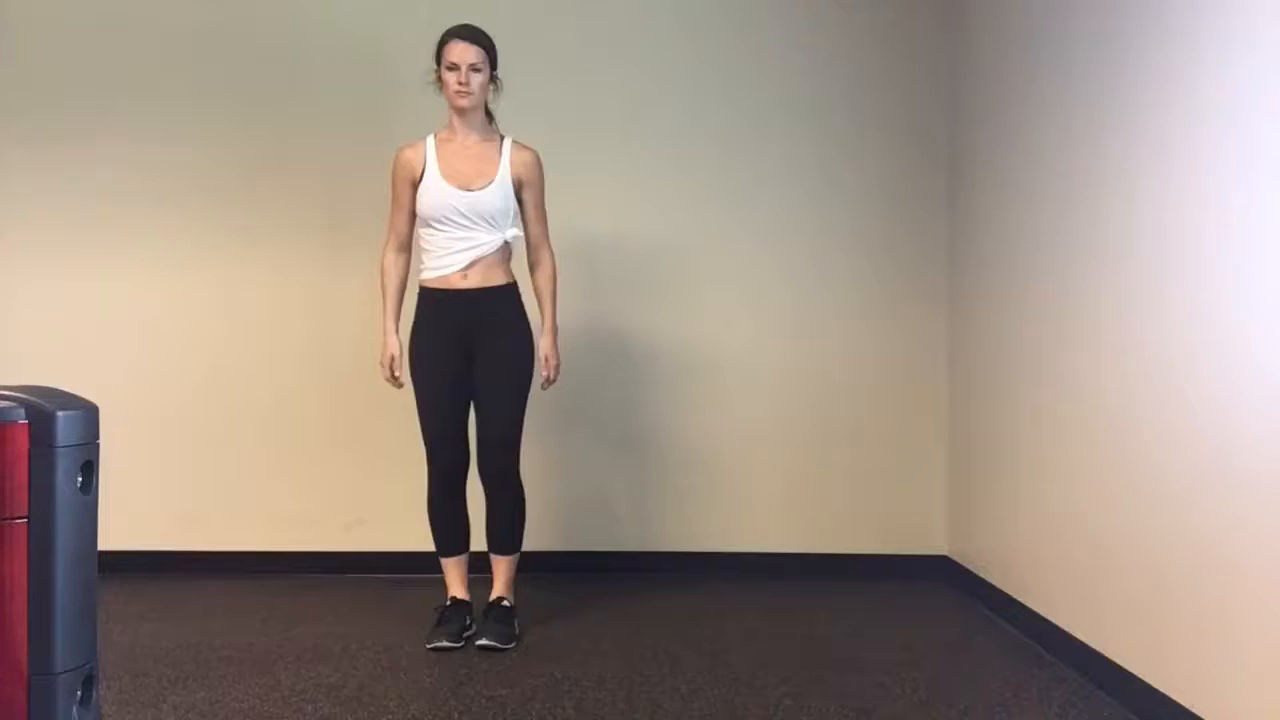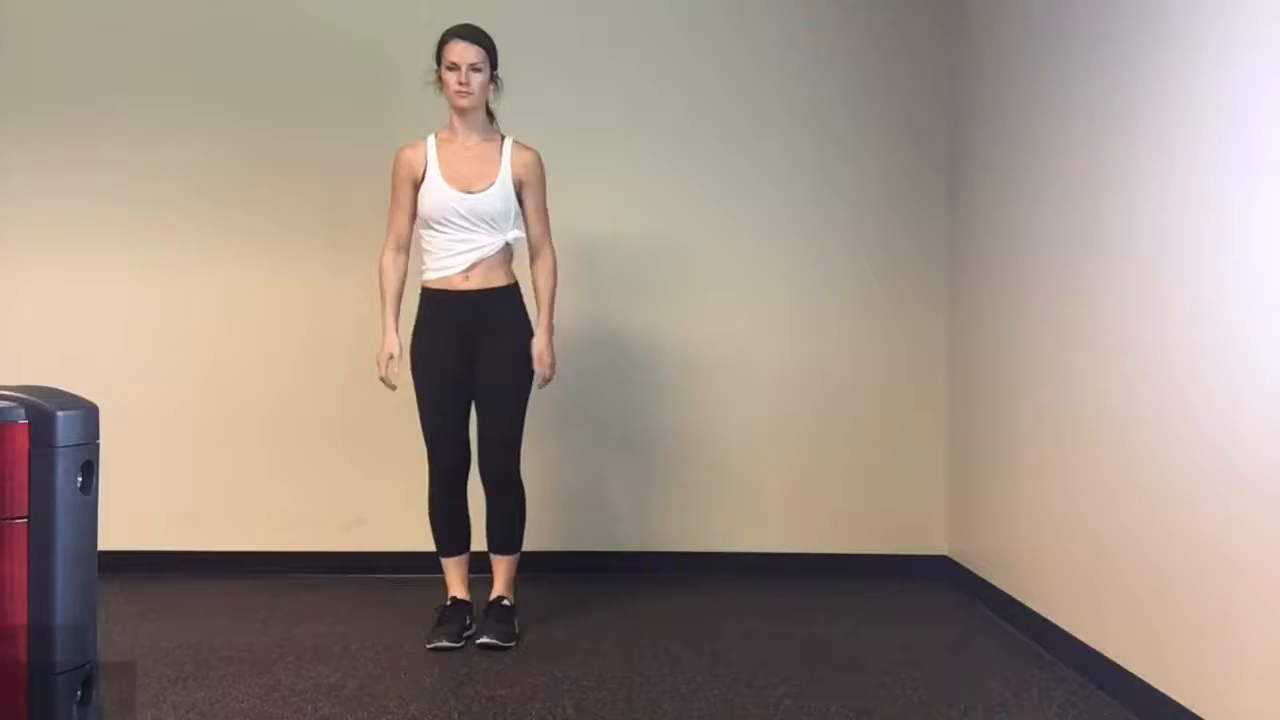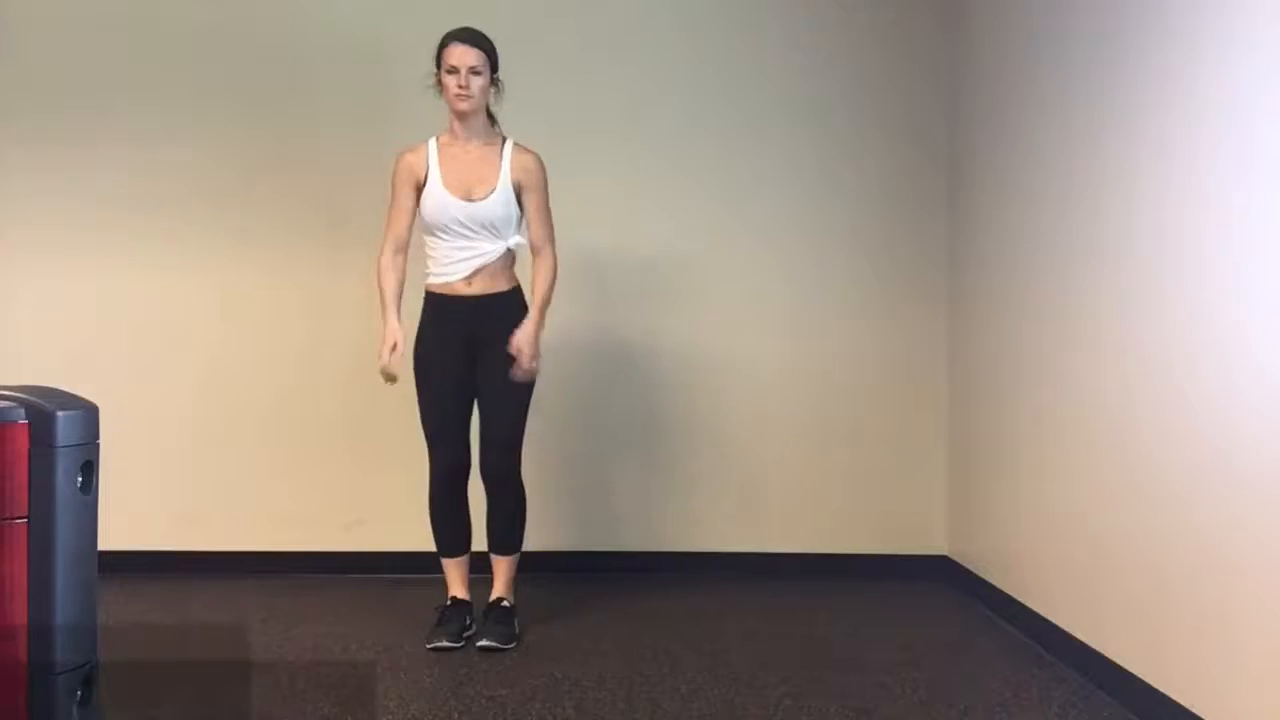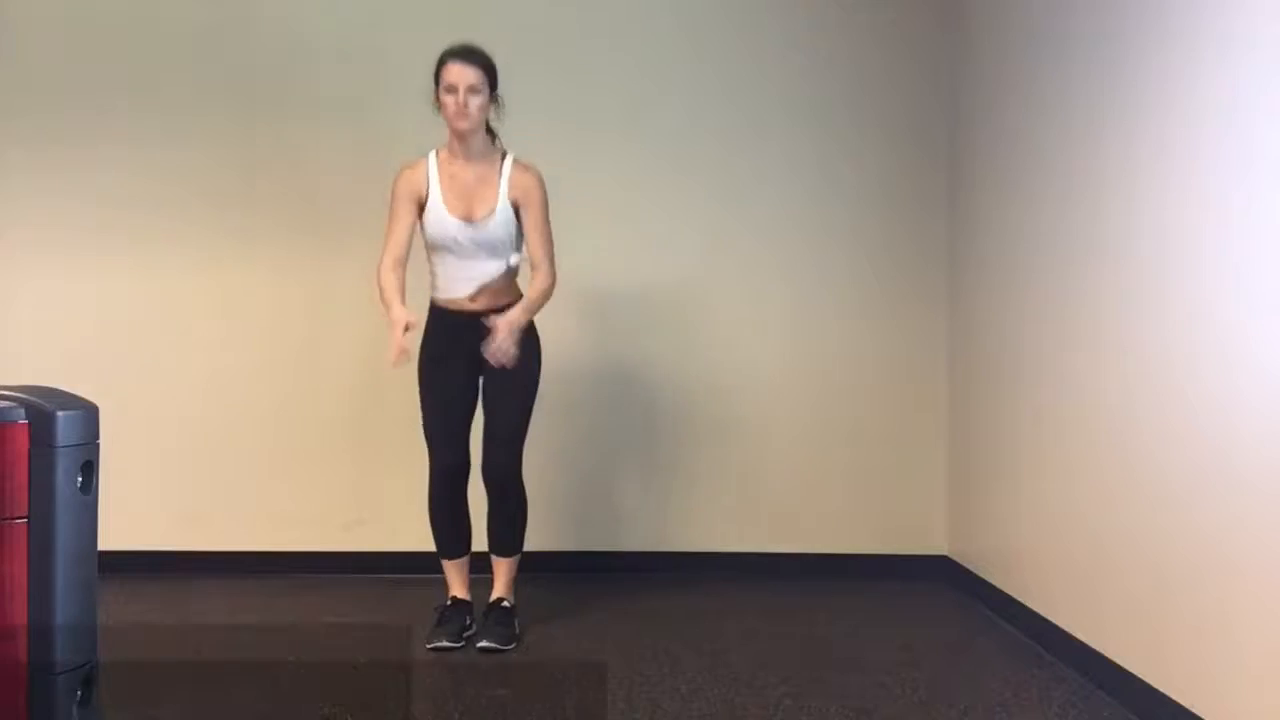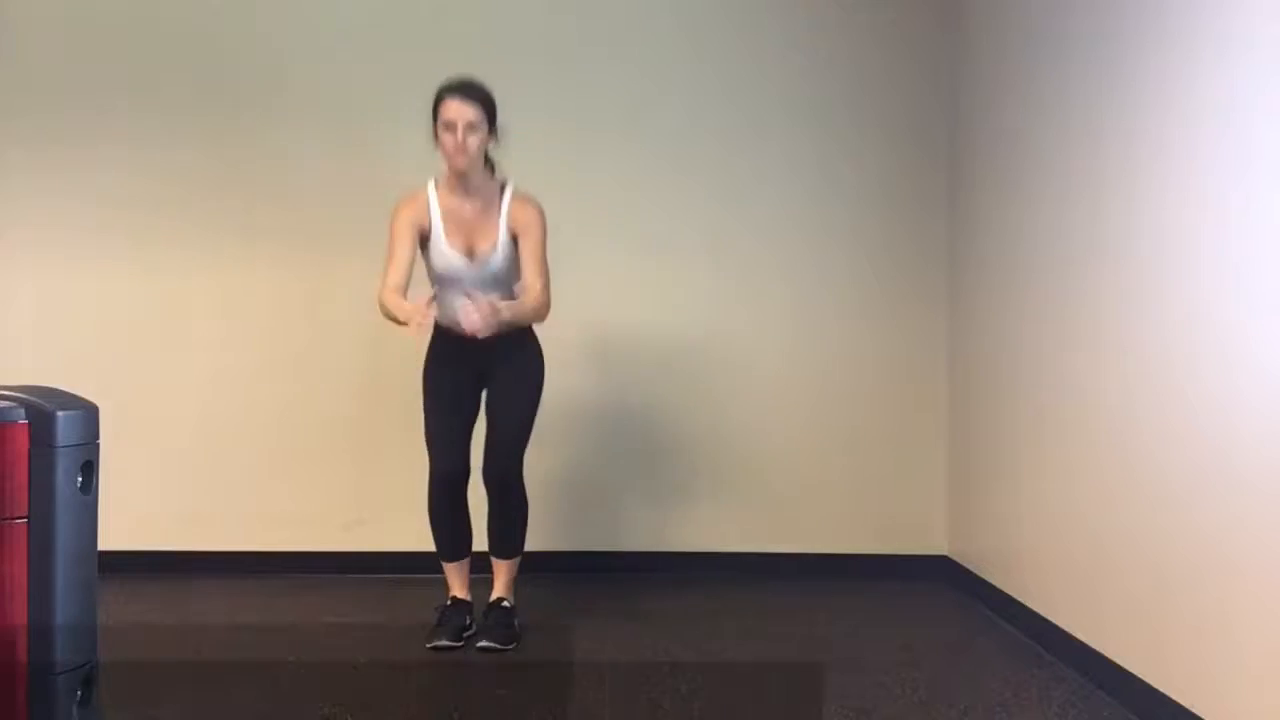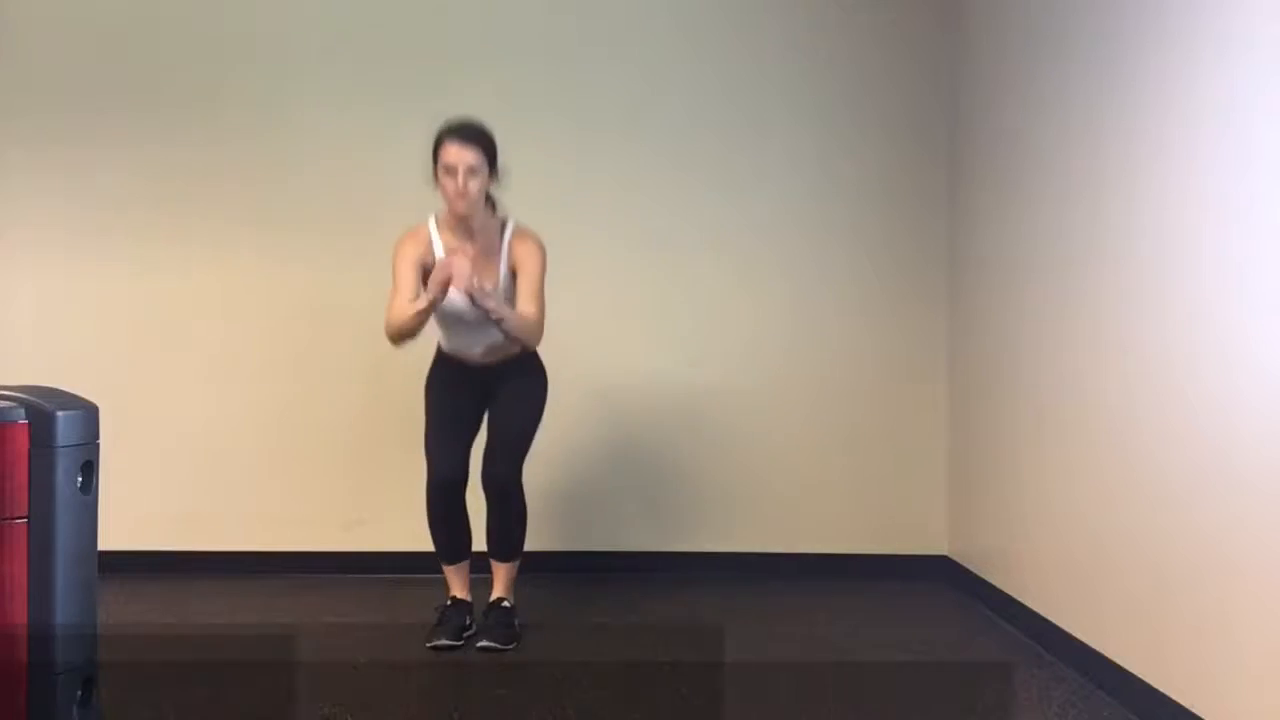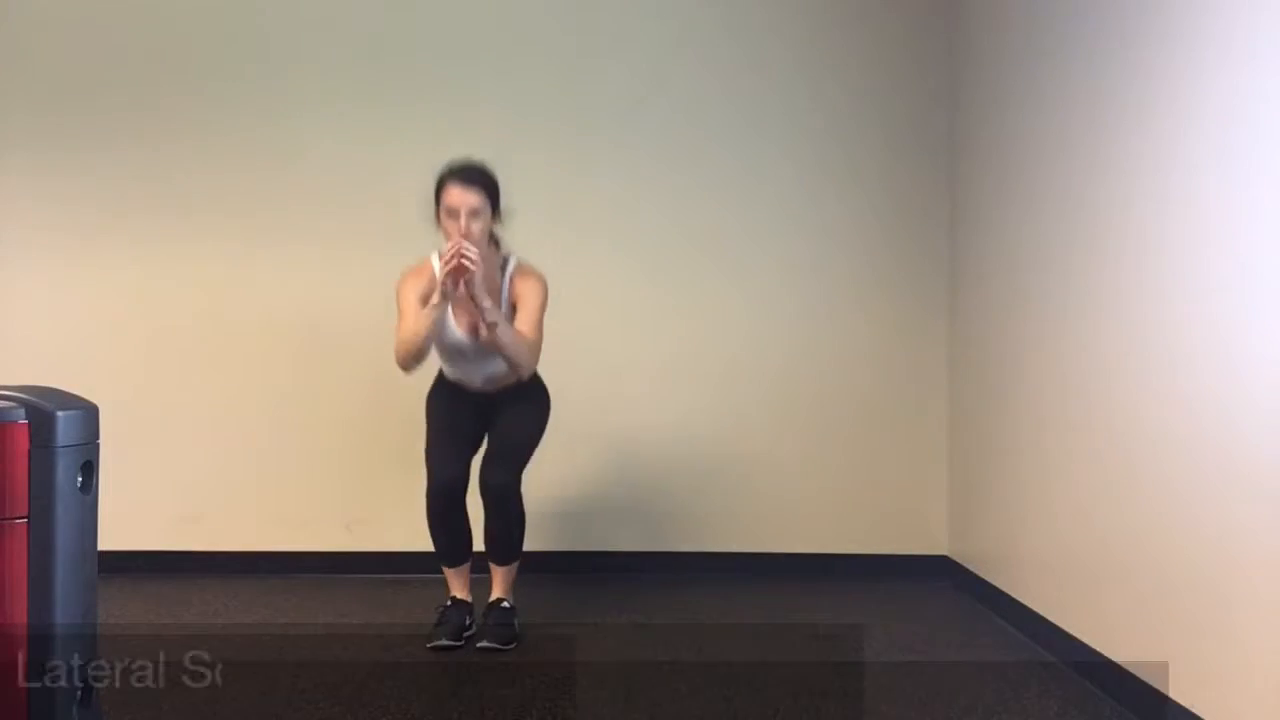
dt=0.1s
person 1, frame 1
left shoulder: (520, 159)
right shoulder: (413, 158)
left elbow: (541, 252)
right elbow: (396, 250)
left wrist: (548, 330)
right wrist: (389, 330)
left hip: (501, 316)
right hip: (436, 318)
left knee: (499, 461)
right knee: (445, 462)
left ankle: (502, 599)
right ankle: (456, 599)
person 1, frame 2
left shoulder: (521, 159)
right shoulder: (414, 158)
left elbow: (541, 251)
right elbow: (396, 249)
left wrist: (544, 329)
right wrist: (388, 329)
left hip: (502, 316)
right hip: (438, 318)
left knee: (499, 461)
right knee: (446, 463)
left ankle: (502, 599)
right ankle: (456, 599)
person 1, frame 3
left shoulder: (522, 162)
right shoulder: (415, 161)
left elbow: (545, 256)
right elbow: (393, 249)
left wrist: (533, 323)
right wrist: (390, 321)
left hip: (504, 322)
right hip: (442, 322)
left knee: (500, 462)
right knee: (447, 463)
left ankle: (502, 599)
right ankle: (457, 599)
person 1, frame 4
left shoulder: (522, 179)
right shoulder: (416, 177)
left elbow: (544, 272)
right elbow: (391, 262)
left wrist: (515, 320)
right wrist: (397, 315)
left hip: (508, 332)
right hip: (446, 332)
left knee: (502, 466)
right knee: (446, 466)
left ankle: (502, 600)
right ankle: (457, 600)
person 1, frame 5
left shoulder: (522, 210)
right shoulder: (415, 208)
left elbow: (540, 305)
right elbow: (388, 294)
left wrist: (495, 309)
right wrist: (411, 311)
left hip: (512, 353)
right hip: (450, 353)
left knee: (502, 468)
right knee: (446, 470)
left ankle: (503, 599)
right ankle: (457, 599)
person 1, frame 6
left shoulder: (523, 245)
right shoulder: (417, 243)
left elbow: (532, 329)
right elbow: (396, 329)
left wrist: (485, 298)
right wrist: (433, 294)
left hip: (516, 375)
right hip: (453, 375)
left knee: (501, 474)
right knee: (444, 476)
left ankle: (502, 601)
right ankle: (458, 599)
person 1, frame 7
left shoulder: (525, 282)
right shoulder: (420, 279)
left elbow: (525, 364)
right elbow: (405, 358)
left wrist: (483, 300)
right wrist: (445, 294)
left hip: (517, 400)
right hip: (455, 398)
left knee: (499, 480)
right knee: (442, 484)
left ankle: (502, 600)
right ankle: (459, 599)
